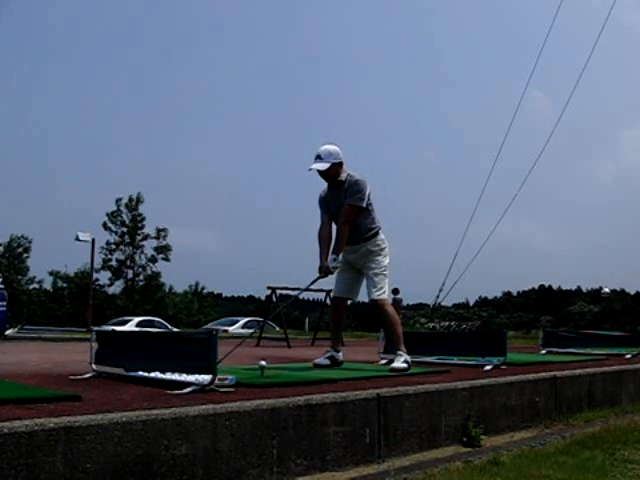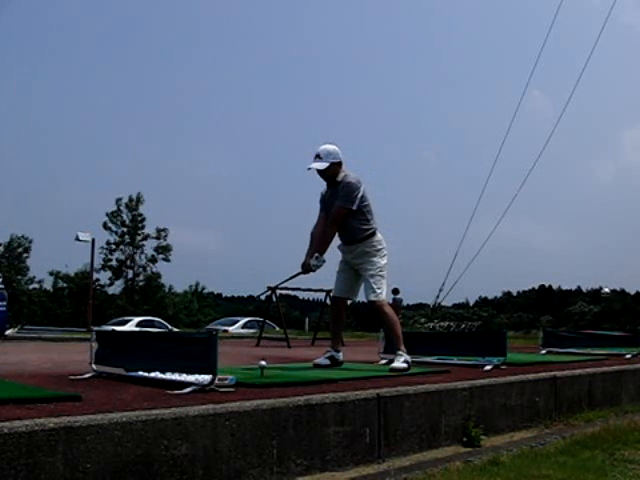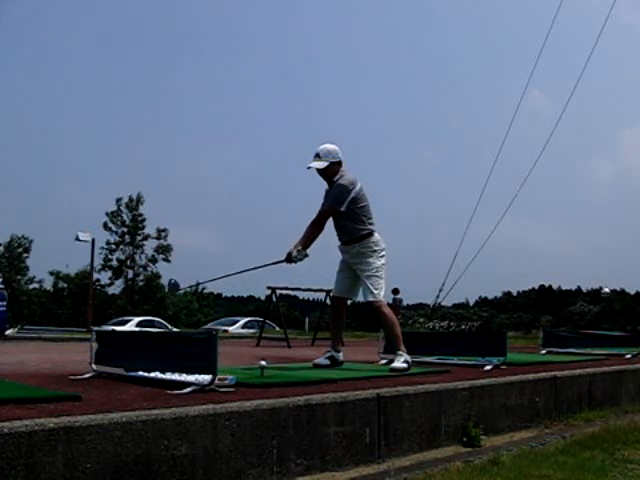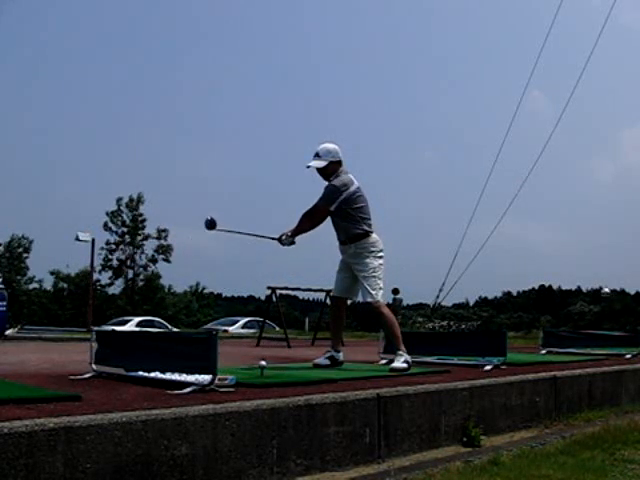
dt=0.7s
person 1, frame 1
left shoulder: (356, 184)
right shoulder: (325, 195)
left elbow: (345, 223)
right elbow: (325, 228)
left wrist: (334, 257)
right wrist: (323, 260)
left hip: (371, 247)
right hip: (350, 251)
left knee: (379, 300)
right knee: (338, 300)
left ankle: (402, 353)
right ankle: (335, 352)
person 1, frame 2
left shoulder: (350, 185)
right shoulder: (327, 193)
left elbow: (333, 224)
right elbow: (320, 226)
left wrist: (319, 256)
right wrist: (309, 256)
left hip: (369, 248)
right hip: (348, 250)
left knee: (377, 301)
right knee: (337, 300)
left ankle: (402, 353)
right ankle: (335, 352)
person 1, frame 3
left shoulder: (345, 185)
right shoulder: (332, 189)
left elbow: (320, 221)
right elbow: (317, 222)
left wrist: (302, 249)
right wrist: (298, 246)
left hip: (367, 248)
right hip: (348, 250)
left knee: (376, 302)
right knee: (337, 300)
left ankle: (402, 353)
right ankle: (335, 352)
person 1, frame 4
left shoulder: (340, 185)
right shoulder: (338, 184)
left elbow: (312, 215)
right elbow: (316, 219)
left wrist: (291, 234)
right wrist: (292, 233)
left hip: (365, 249)
right hip: (349, 250)
left knee: (374, 302)
right knee: (337, 300)
left ankle: (402, 353)
right ankle: (336, 352)
